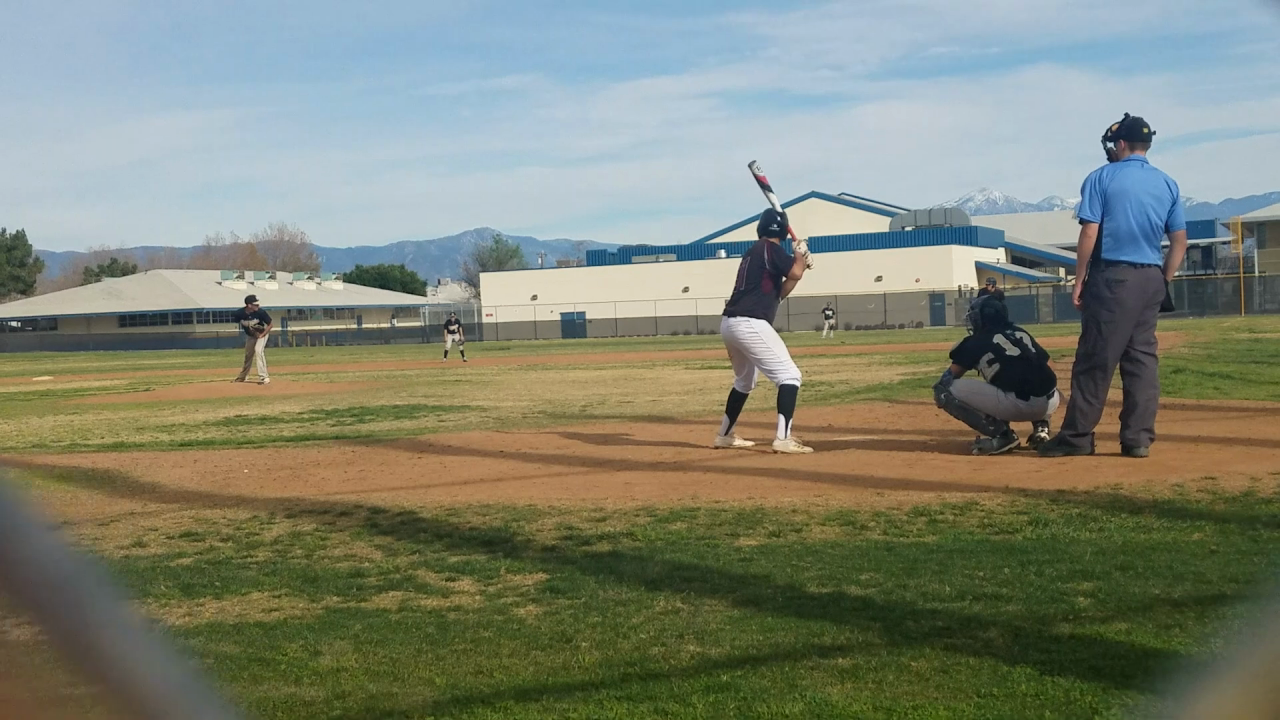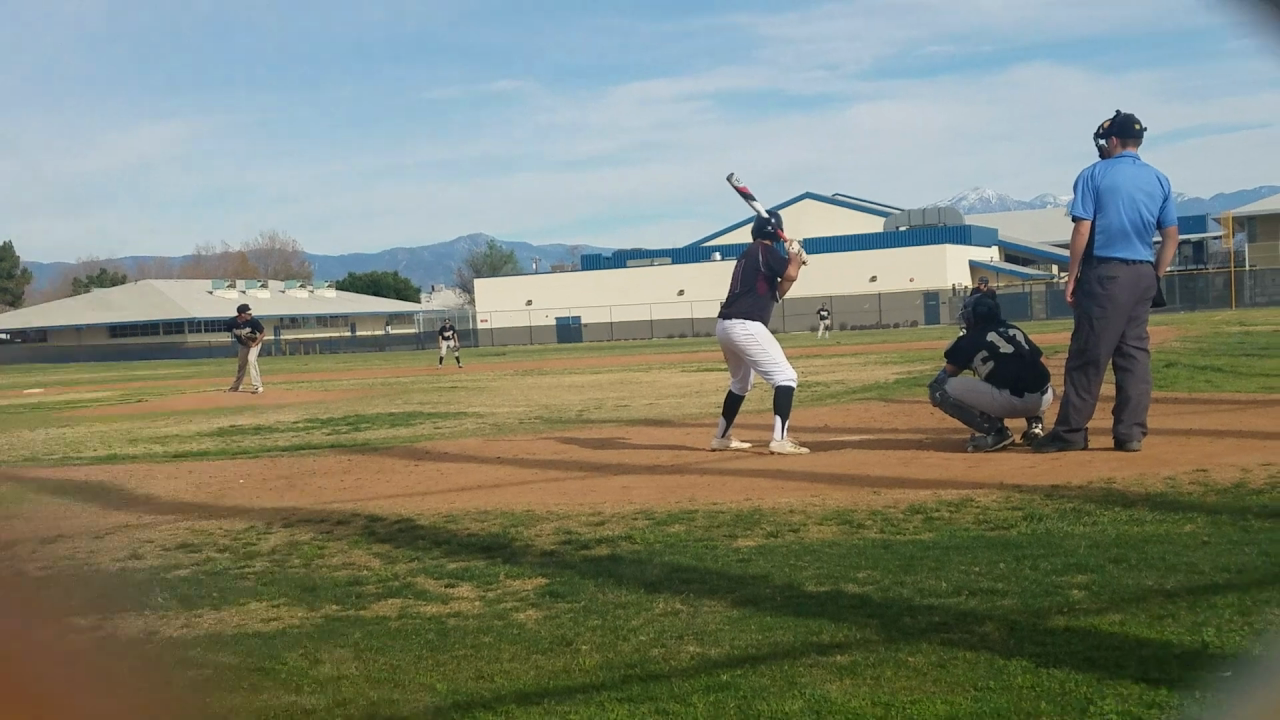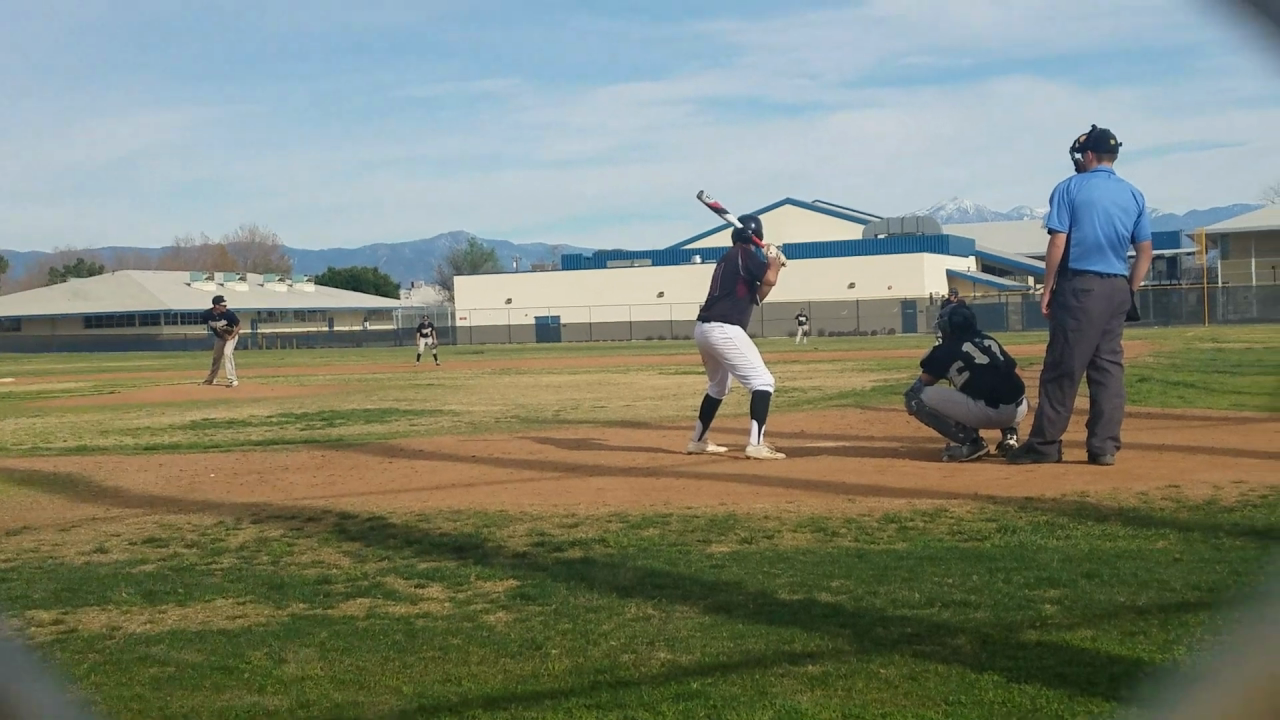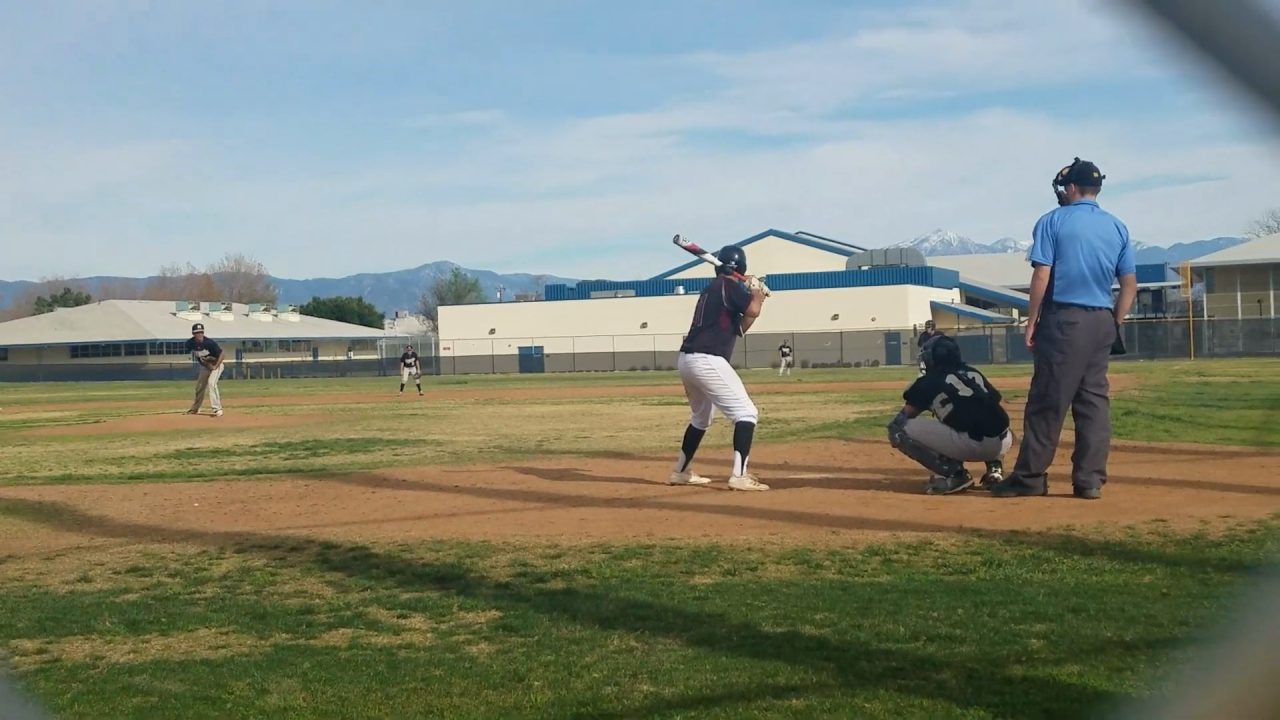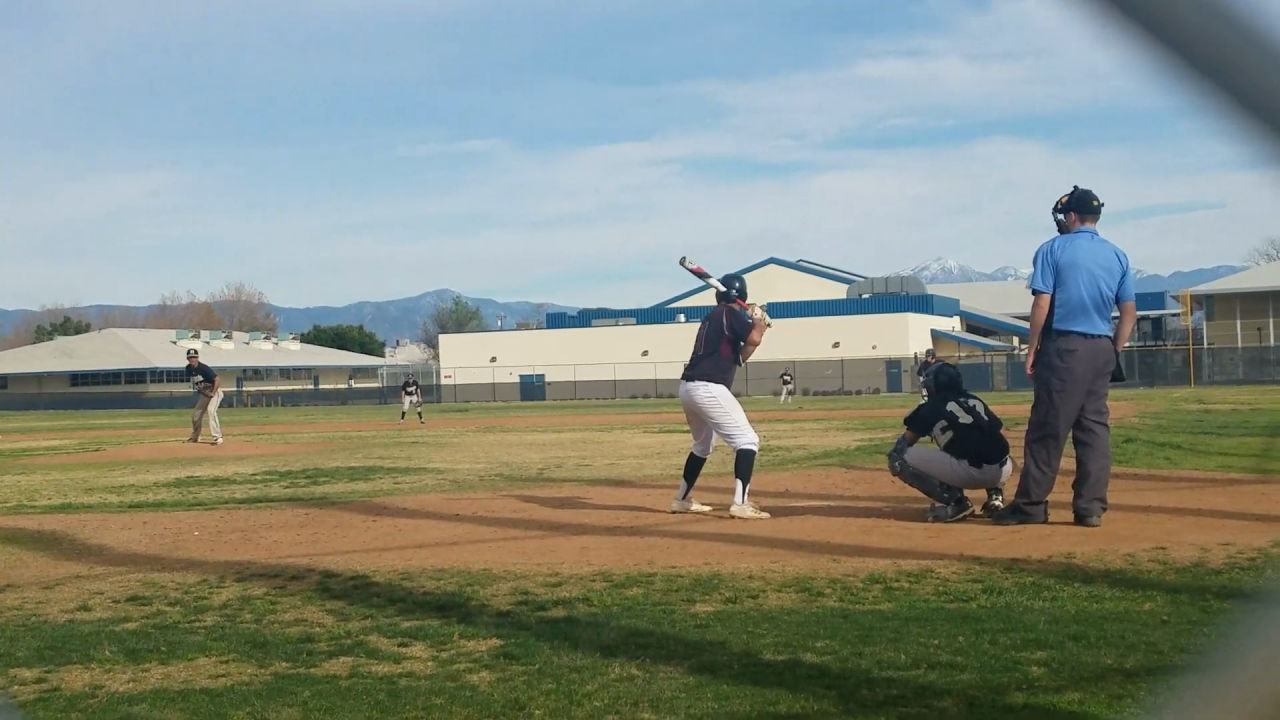
dt=0.2s
person 1, frame 1
left shoulder: (1102, 177)
right shoulder: (1168, 184)
left elbow: (1090, 234)
right elbow: (1179, 241)
left wrist: (1079, 280)
right wrist: (1164, 282)
left hip: (1112, 277)
right hip: (1151, 279)
left knee: (1096, 358)
right knee: (1143, 358)
left ankle: (1078, 437)
right ankle: (1138, 438)
person 1, frame 2
left shoulder: (1094, 174)
right shoulder: (1160, 180)
left elbow: (1082, 231)
right elbow: (1171, 237)
left wrist: (1072, 277)
right wrist: (1155, 277)
left hip: (1104, 274)
right hip: (1142, 275)
left knee: (1089, 354)
right knee: (1135, 354)
left ankle: (1070, 432)
right ankle: (1131, 432)
person 1, frame 3
left shoulder: (1070, 188)
right shoulder: (1134, 195)
left elbow: (1058, 244)
right elbow: (1145, 251)
left wrist: (1047, 289)
right wrist: (1129, 292)
left hip: (1079, 286)
right hip: (1117, 288)
left knee: (1063, 366)
right knee: (1109, 367)
left ankle: (1044, 444)
right ankle: (1105, 445)
person 1, frame 4
left shoulder: (1053, 221)
right shoulder: (1118, 227)
left elbow: (1042, 276)
right elbow: (1129, 284)
left wrist: (1032, 322)
right wrist: (1114, 324)
left hip: (1064, 319)
right hip: (1102, 321)
left knee: (1048, 400)
right knee: (1095, 400)
left ankle: (1030, 477)
right ankle: (1091, 479)
person 1, frame 5
left shoulder: (1053, 249)
right shoulder: (1118, 255)
left elbow: (1042, 305)
right elbow: (1128, 312)
left wrist: (1032, 349)
right wrist: (1114, 352)
left hip: (1063, 347)
right hip: (1102, 349)
left knee: (1048, 428)
right knee: (1095, 427)
left ankle: (1031, 505)
right ankle: (1091, 506)
person 2, frame 1
left shoulder: (753, 252)
right shoulder: (770, 249)
left elbow: (778, 293)
right elbow: (795, 274)
left wrist: (801, 265)
right wrist: (800, 254)
left hip: (731, 324)
right hip: (750, 324)
left knee: (745, 380)
right knee: (789, 375)
left ankle: (725, 435)
right ankle: (783, 438)
person 2, frame 2
left shoulder: (747, 254)
right shoulder: (765, 251)
left elbow: (776, 294)
right elbow: (791, 275)
left wrist: (796, 262)
right wrist: (793, 254)
left hip: (726, 326)
right hip: (745, 326)
left knee: (741, 382)
right knee: (785, 377)
left ankle: (721, 437)
right ankle: (780, 439)
person 2, frame 3
left shoulder: (727, 258)
right shoulder: (744, 255)
left elbow: (756, 297)
right elbow: (770, 280)
left wrist: (774, 264)
right wrist: (772, 260)
left hip: (705, 329)
right hip: (724, 330)
left knee: (718, 386)
right knee: (763, 381)
left ankle: (698, 441)
right ankle: (756, 444)
person 2, frame 4
left shoulder: (711, 289)
right shoulder: (728, 286)
left elbow: (740, 328)
right elbow: (754, 310)
left wrist: (757, 296)
right wrist: (755, 292)
left hip: (688, 360)
right hip: (707, 360)
left knee: (701, 417)
right knee: (746, 412)
left ankle: (681, 472)
right ankle: (739, 475)
person 2, frame 5
left shoulder: (712, 317)
right shoulder: (729, 314)
left elbow: (739, 358)
right elbow: (754, 339)
left wrist: (758, 325)
right wrist: (757, 321)
left hip: (689, 388)
right hip: (708, 388)
left knee: (703, 445)
right knee: (747, 440)
left ankle: (682, 499)
right ankle: (740, 504)
person 3, frame 1
left shoulder: (975, 341)
right shoulder: (1021, 333)
left elbow: (951, 376)
right elbow: (1048, 368)
left hip: (1015, 404)
left knee: (944, 390)
left ankle: (999, 433)
right ankle: (1041, 426)
person 3, frame 2
left shoulder: (969, 339)
right shoulder: (1014, 330)
left elbow: (946, 375)
right elbow: (1041, 364)
left hip: (1010, 401)
right hip: (1043, 398)
left knee: (938, 388)
left ankle: (994, 431)
right ankle: (1035, 423)
person 3, frame 3
left shoulder: (945, 349)
right shoulder: (989, 341)
left elbow: (922, 385)
right elbow: (1015, 374)
left hip: (985, 412)
right hip: (1018, 410)
left knee: (914, 397)
left ankle: (969, 441)
right ankle: (1009, 434)
person 3, frame 4
left shoulder: (929, 381)
right shoulder: (973, 373)
left elbow: (905, 416)
right elbow: (999, 408)
left hip: (969, 445)
left knee: (898, 429)
left ankle: (952, 473)
right ankle: (994, 467)
person 3, frame 5
left shoulder: (929, 408)
right shoulder: (975, 401)
left elbow: (905, 443)
right elbow: (998, 435)
left hip: (969, 472)
right hip: (1003, 470)
left knee: (898, 457)
left ankle: (953, 501)
right ankle: (995, 494)
